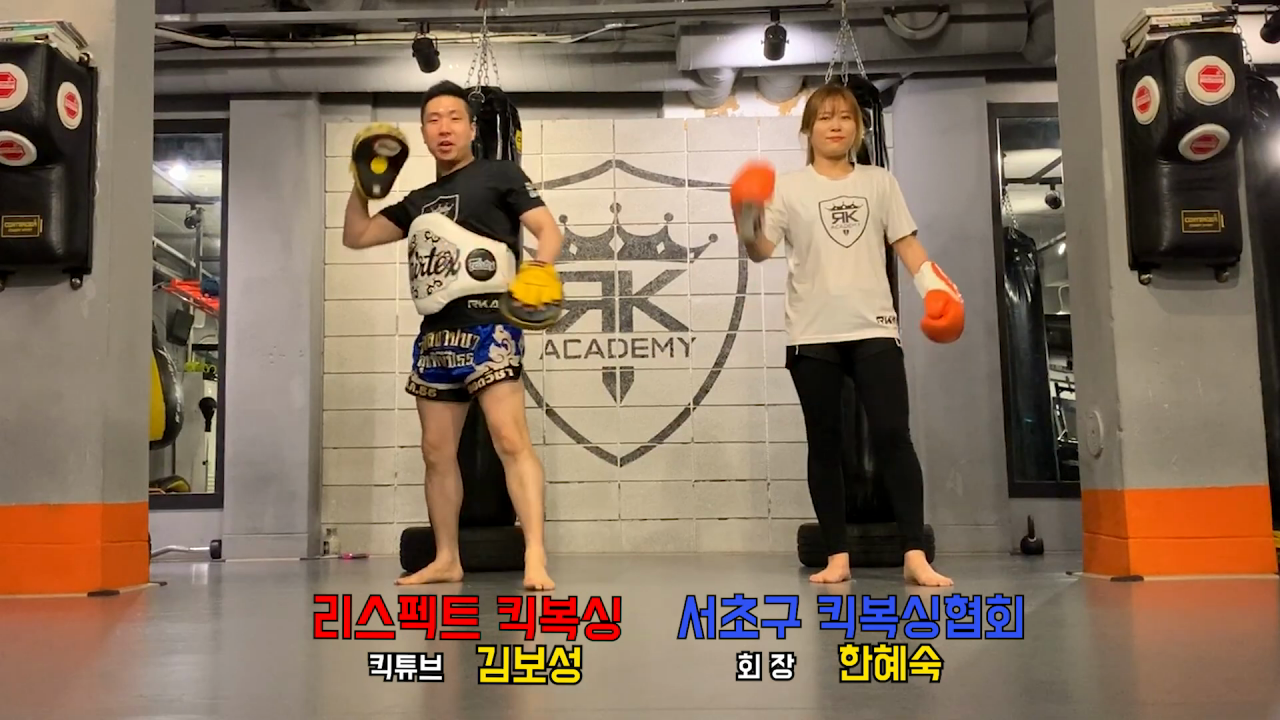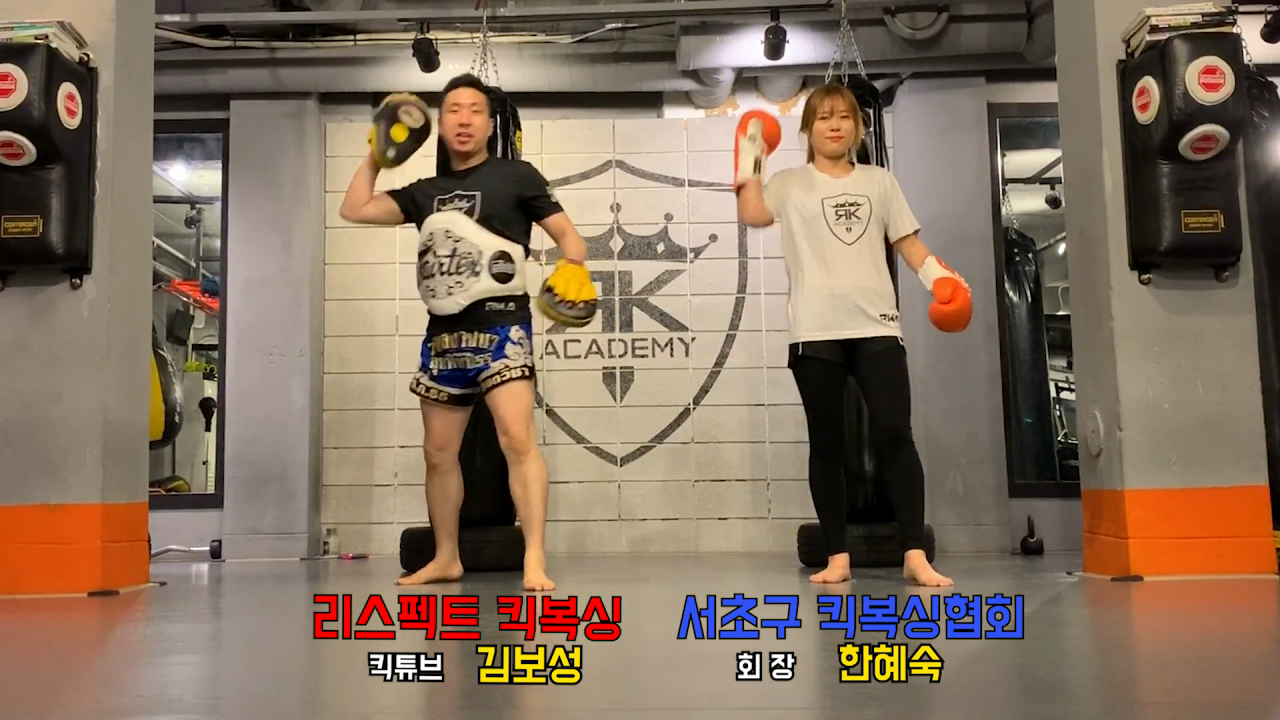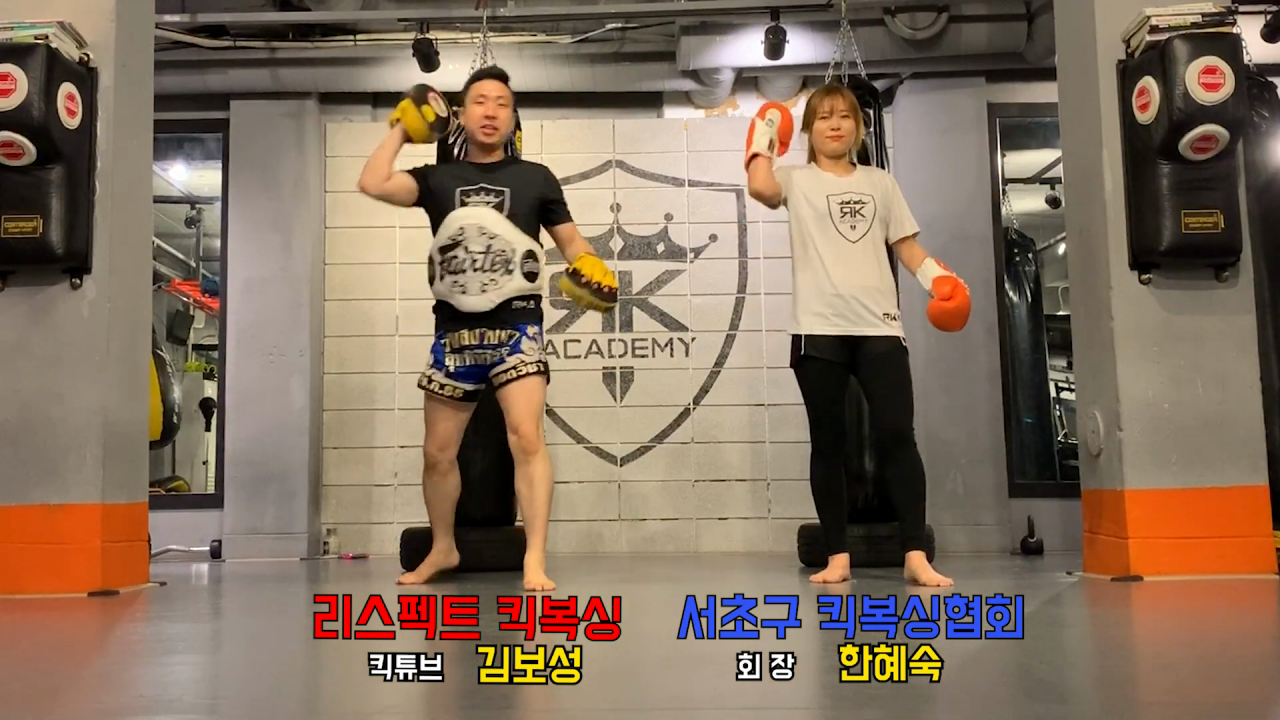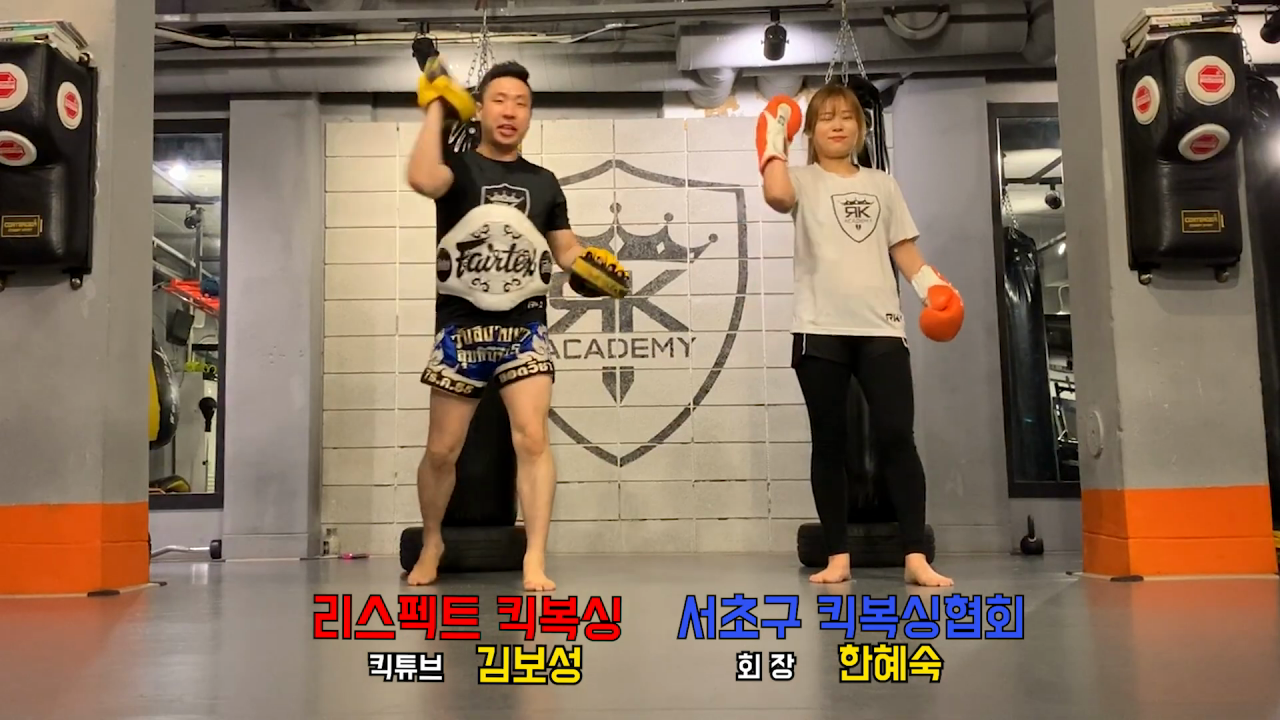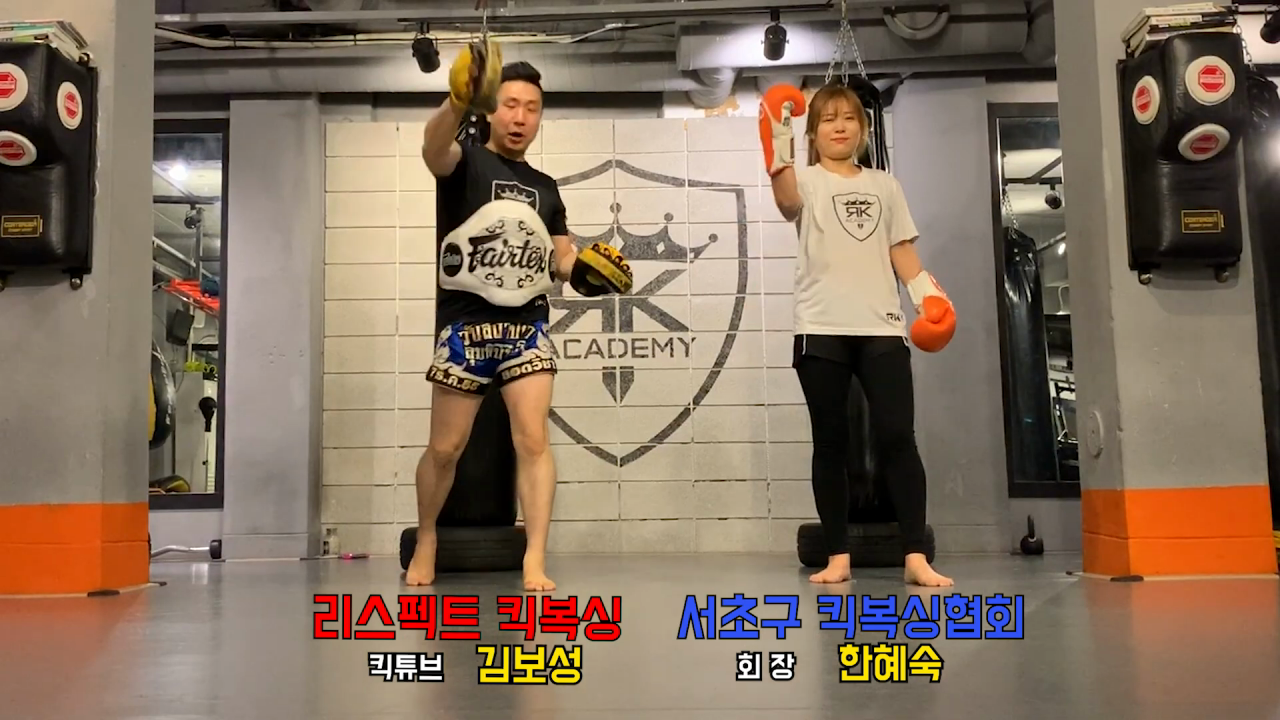
dt=0.1s
person 1, frame 1
left shoulder: (498, 174)
right shoulder: (420, 200)
left elbow: (547, 229)
right elbow: (355, 236)
left wrist: (540, 269)
right wrist: (362, 180)
left hip: (487, 327)
right hip: (435, 334)
left knee: (511, 440)
right knee: (437, 452)
left ankle: (535, 561)
right ankle: (446, 559)
person 1, frame 2
left shoulder: (516, 176)
right shoulder: (427, 192)
left elbow: (567, 233)
right elbow: (354, 210)
left wrist: (573, 270)
right wrist: (377, 151)
left hip: (500, 326)
right hip: (444, 334)
left knee: (517, 439)
right knee: (439, 453)
left ankle: (535, 561)
right ankle: (446, 557)
person 1, frame 3
left shoulder: (533, 178)
right shoulder: (439, 177)
left elbow: (572, 243)
right elbow: (371, 184)
left wrist: (588, 270)
right wrist: (402, 126)
left hip: (516, 327)
right hip: (453, 332)
left knee: (528, 438)
right knee: (440, 451)
left ankle: (533, 562)
right ankle: (443, 547)
person 1, frame 4
left shoulder: (543, 181)
right shoulder: (458, 168)
left elbow: (566, 251)
right elbow: (419, 177)
left wrist: (592, 265)
right wrist: (436, 110)
left hip: (523, 327)
right hip: (461, 327)
left knee: (532, 439)
right knee: (441, 449)
left ankle: (534, 562)
right ankle: (431, 542)
person 1, frame 5
left shoulder: (542, 185)
right shoulder: (466, 159)
left elbow: (562, 260)
right elbow: (434, 150)
left wrist: (593, 266)
right wrist: (458, 101)
left hip: (529, 327)
right hip: (465, 324)
left knee: (532, 440)
right knee: (444, 448)
left ankle: (535, 562)
right ankle: (427, 539)
person 2, frame 1
left shoulder: (879, 182)
right shoulder: (787, 187)
left elbow: (907, 245)
right elbow: (761, 249)
left wrist: (936, 289)
right wrist: (749, 217)
left hip: (874, 329)
right hip: (812, 334)
left knee: (893, 435)
right knee: (824, 443)
left ankle: (915, 555)
right ankle: (837, 556)
person 2, frame 2
left shoulder: (880, 181)
right shoulder: (790, 183)
left elbow: (909, 243)
right elbow: (753, 214)
left wrist: (942, 280)
right wrist: (749, 156)
left hip: (877, 328)
right hip: (814, 333)
left knee: (894, 434)
right knee: (826, 443)
left ankle: (915, 554)
right ankle: (837, 556)
person 2, frame 3
left shoulder: (881, 182)
right shoulder: (797, 179)
left elbow: (906, 246)
right elbow: (762, 189)
left wrist: (942, 281)
right wrist: (764, 139)
left hip: (878, 326)
right hip: (818, 330)
left knee: (896, 434)
right knee: (828, 442)
left ankle: (916, 555)
right ankle: (837, 556)
person 2, frame 4
left shoulder: (883, 185)
right shoulder: (804, 180)
left elbow: (905, 250)
right elbow: (777, 194)
left wrist: (937, 289)
right wrist: (774, 139)
left hip: (881, 327)
right hip: (820, 329)
left knee: (896, 436)
right knee: (829, 443)
left ankle: (916, 557)
right ankle: (837, 556)
person 2, frame 5
left shoulder: (884, 185)
right shoulder: (805, 180)
left elbow: (903, 254)
right elbow: (787, 203)
left wrist: (931, 297)
right wrist: (778, 141)
left hip: (882, 328)
right hip: (821, 330)
left knee: (897, 437)
right knee: (830, 443)
left ankle: (916, 556)
right ankle: (838, 557)
